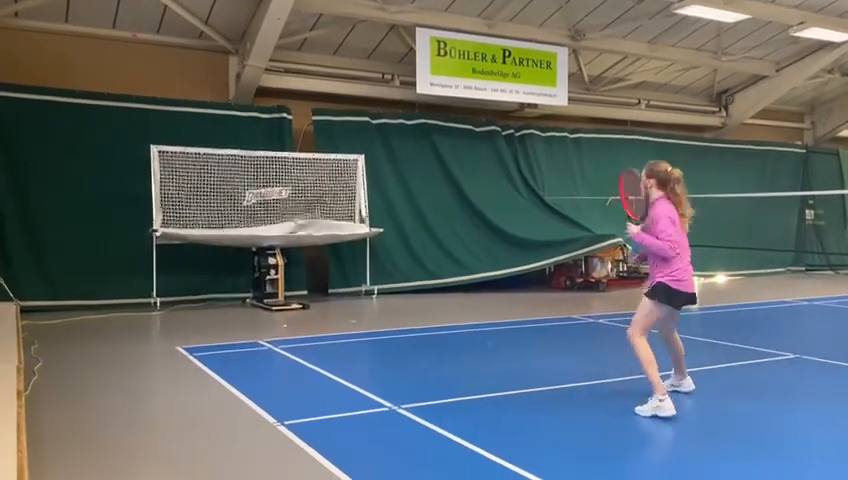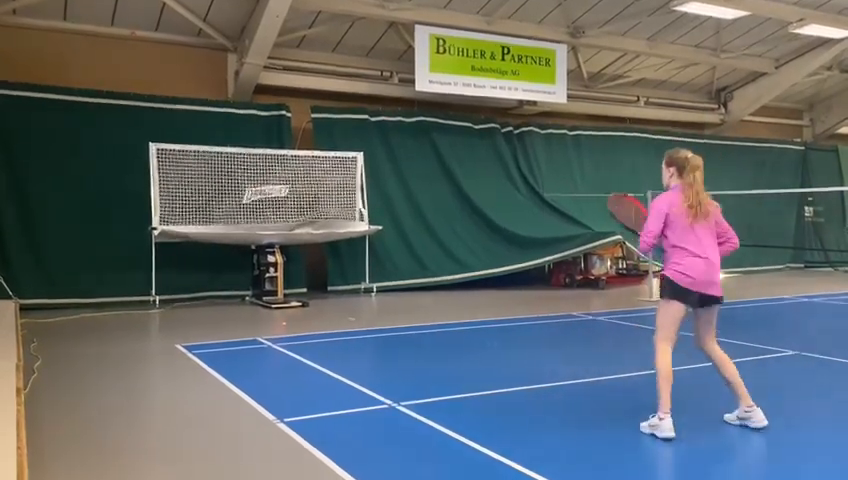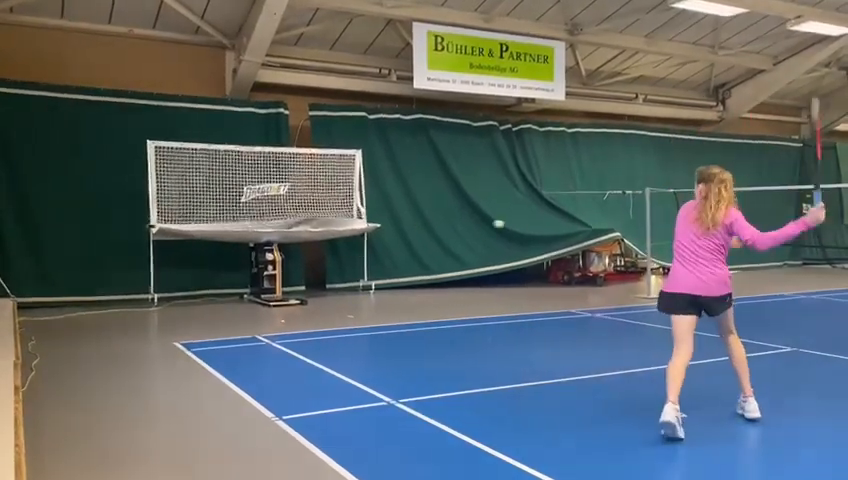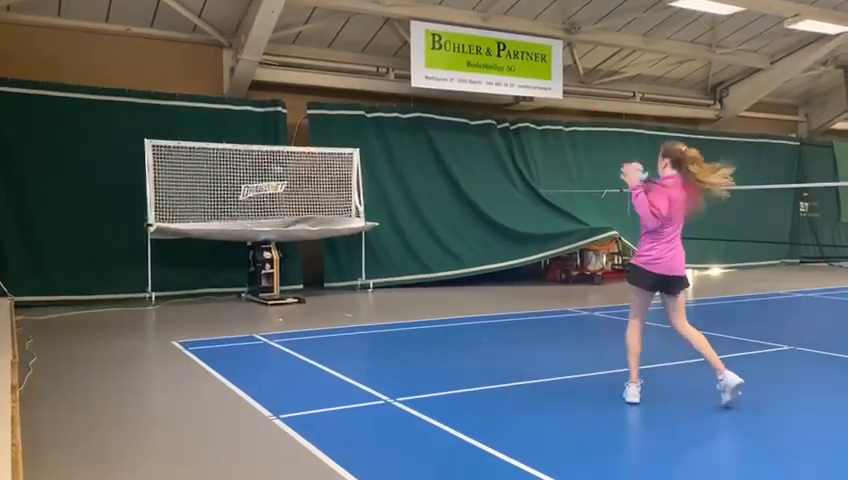
dt=0.5s
person 1, frame 1
left shoulder: (660, 210)
right shoulder: (671, 208)
left elbow: (667, 249)
left wrist: (636, 235)
right wrist: (644, 255)
left hip: (669, 282)
right hip: (681, 282)
left knee: (636, 334)
right knee: (666, 330)
left ankle: (661, 399)
right ankle: (681, 378)
person 1, frame 2
left shoulder: (663, 202)
right shoulder: (708, 204)
left elbow: (646, 244)
right elbow: (731, 243)
left wrist: (642, 241)
left hip: (681, 278)
right hip: (710, 281)
left knee: (663, 345)
right knee: (709, 345)
left ankle: (663, 418)
right ankle: (749, 408)
person 1, frame 3
left shoulder: (685, 210)
right shoulder: (729, 214)
right elbow: (762, 243)
right wrist: (806, 221)
left hip: (680, 287)
right hip: (716, 287)
left knee: (682, 351)
right knee: (730, 337)
left ankle: (671, 407)
right ankle: (749, 400)
person 1, frame 4
left shoulder: (662, 186)
right shoulder: (686, 189)
left elbow: (651, 221)
left wrist: (636, 188)
right wrist: (640, 186)
left hip: (648, 263)
right hip: (674, 266)
left knee: (636, 321)
right knee: (681, 325)
left ankle: (633, 385)
right ankle: (724, 374)
